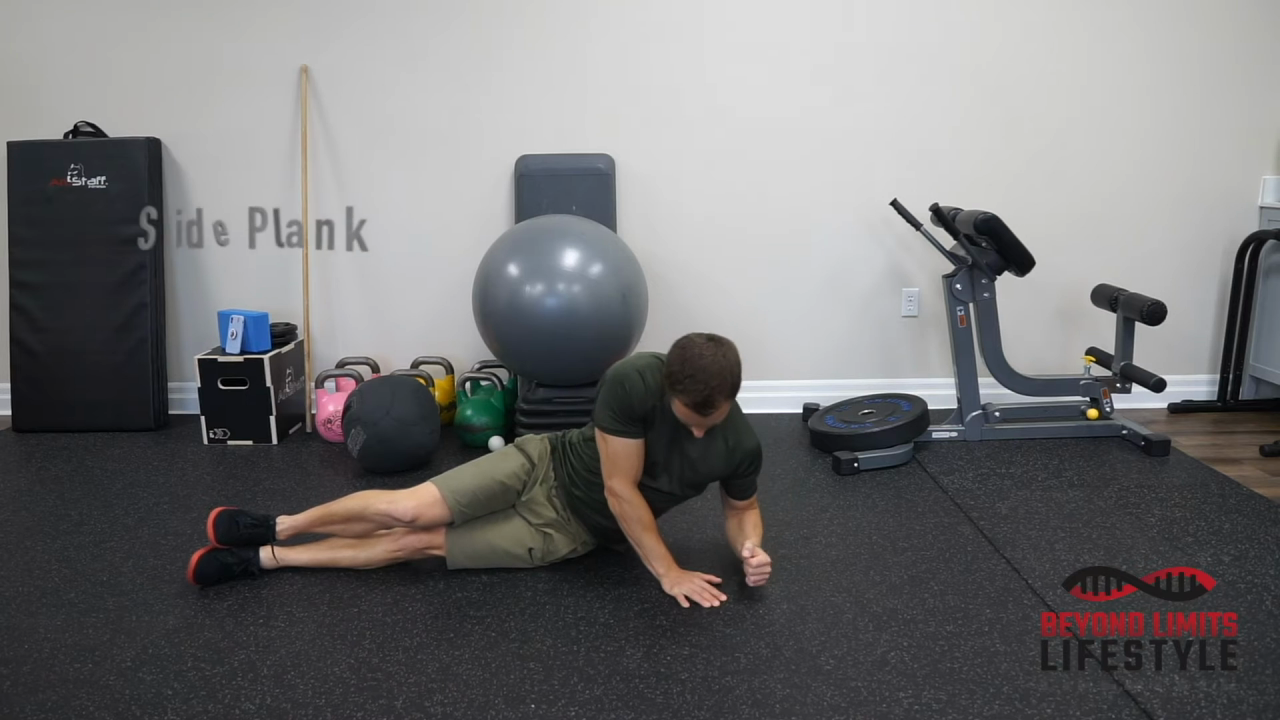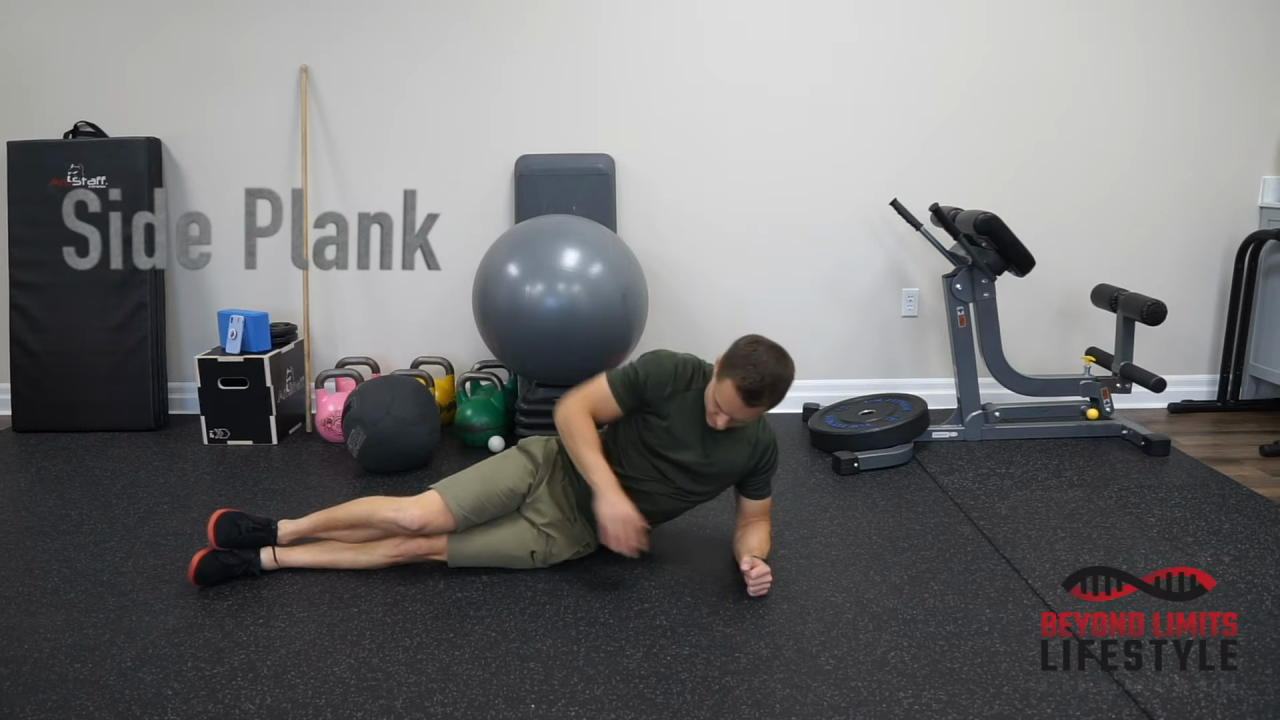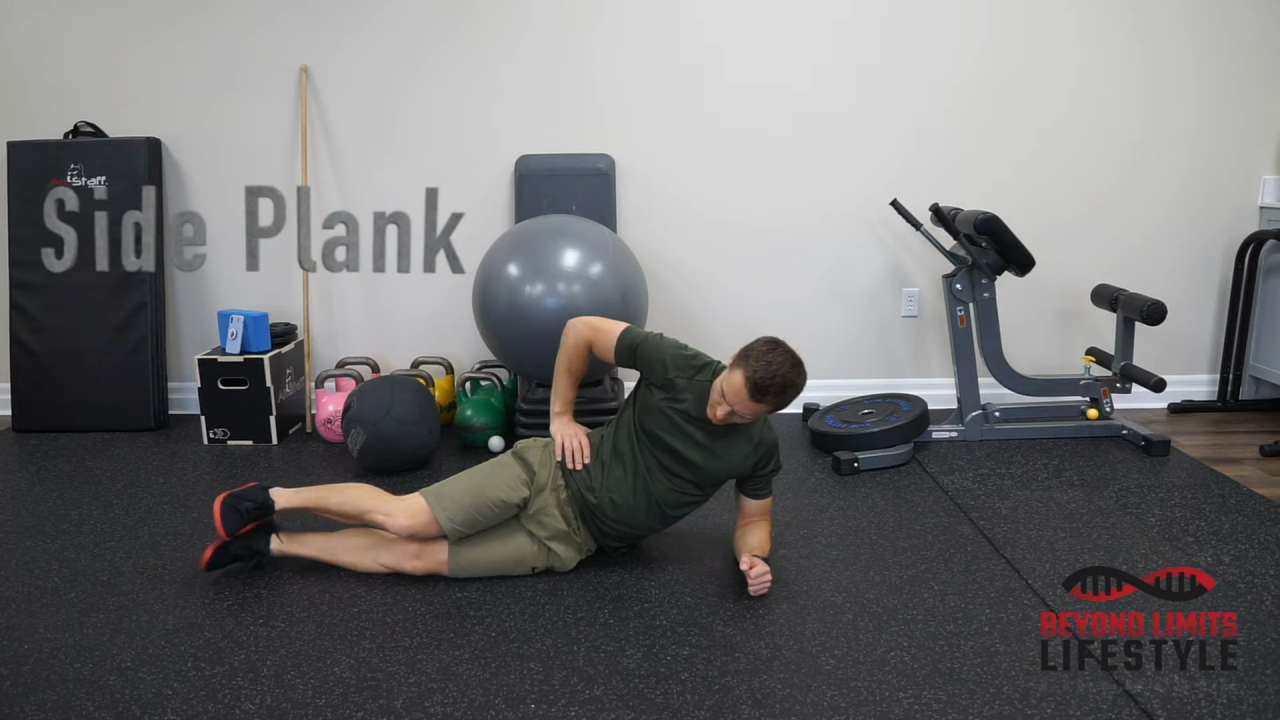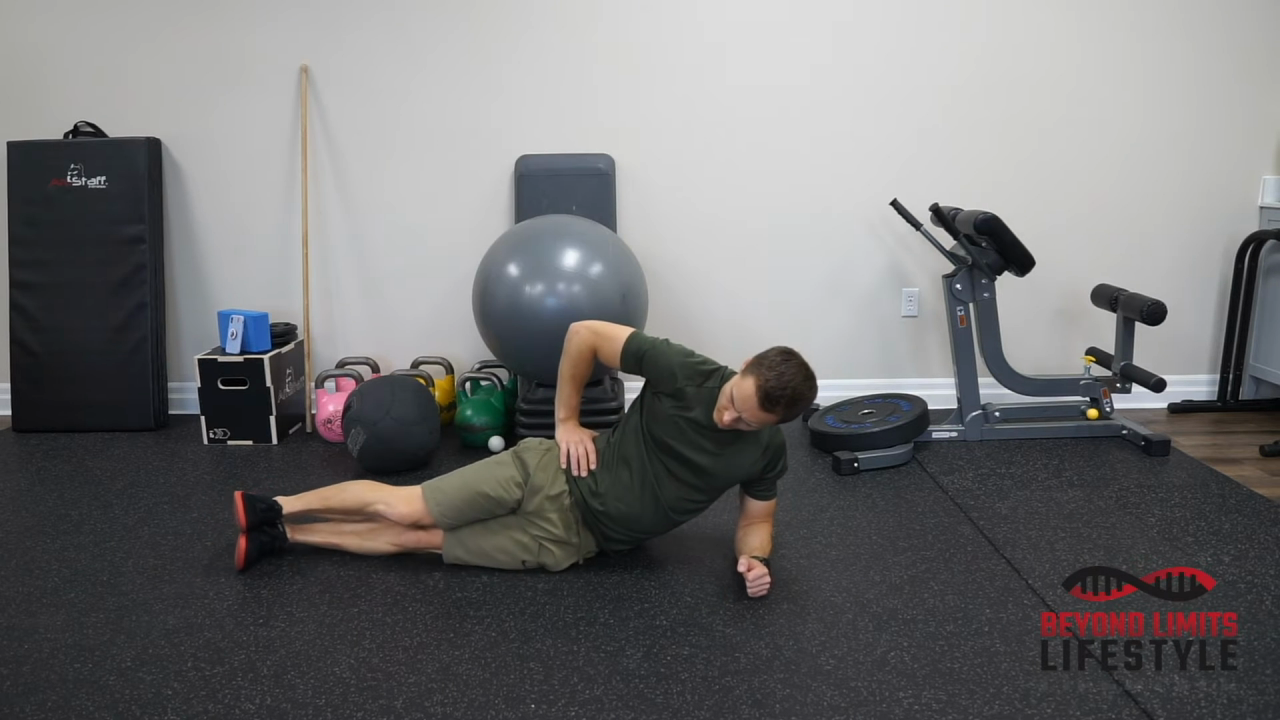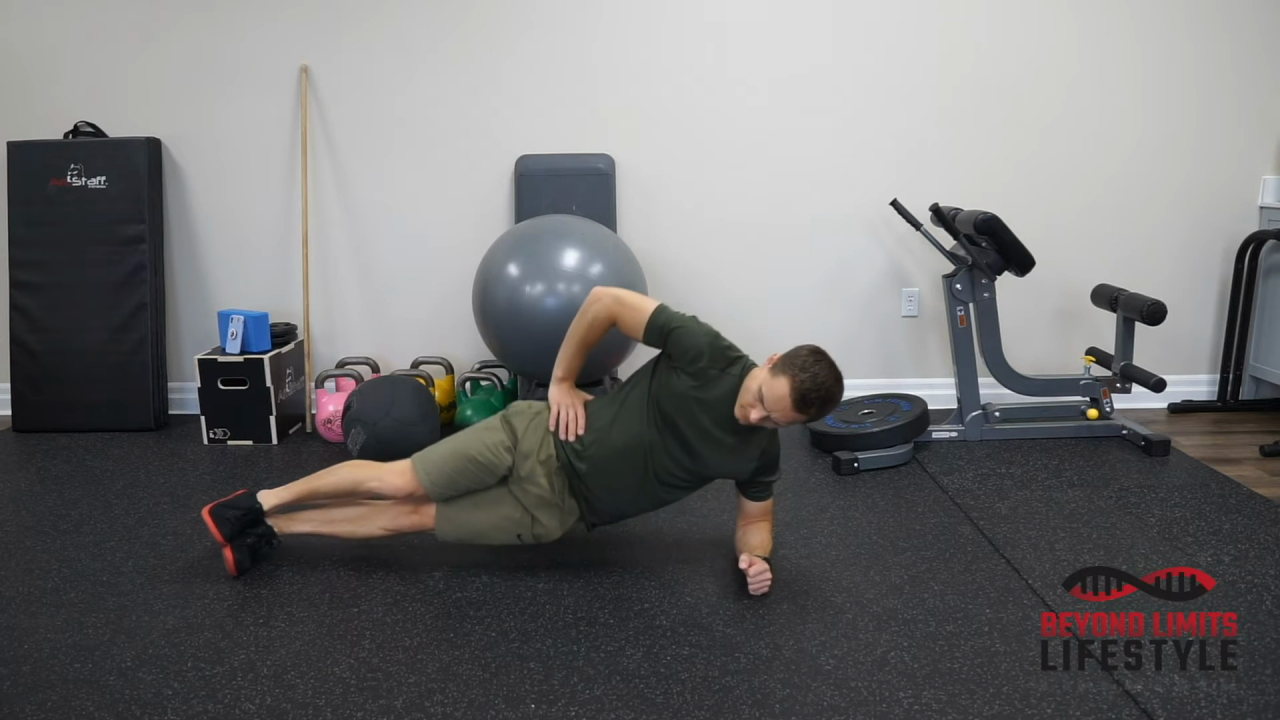
dt=1s
person 1, frame 1
left shoulder: (740, 445)
right shoulder: (632, 380)
left elbow: (741, 510)
right elbow: (621, 489)
left wrist: (750, 549)
right wrist: (668, 572)
left hip: (572, 529)
right hip: (543, 465)
left knee: (415, 543)
right knee: (408, 511)
left ankle: (264, 558)
right ankle: (278, 526)
person 1, frame 2
left shoulder: (757, 447)
right shoulder: (667, 372)
left elbow: (754, 519)
right elbow: (573, 409)
left wrist: (753, 558)
right wrist: (607, 490)
left hip: (571, 533)
right hip: (553, 471)
left knee: (420, 548)
right knee: (416, 517)
left ankle: (265, 559)
right ankle: (280, 530)
person 1, frame 3
left shoulder: (758, 447)
right shoulder: (677, 364)
left elbow: (753, 521)
right elbow: (580, 328)
left wrist: (753, 559)
right wrist: (561, 414)
left hip: (569, 540)
right hip: (549, 475)
left knee: (413, 559)
right knee: (404, 520)
left ankle: (270, 546)
right ankle: (278, 499)
person 1, frame 4
left shoulder: (765, 452)
right shoulder: (685, 371)
left elbow: (755, 521)
right elbow: (584, 333)
left wrist: (754, 561)
right wrist: (566, 420)
left hip: (568, 538)
right hip: (554, 477)
left knee: (417, 539)
right knee: (405, 509)
left ankle: (286, 536)
right ankle: (280, 507)
person 1, frame 5
left shoulder: (760, 452)
right shoulder: (707, 354)
left elbow: (755, 519)
right elbow: (604, 300)
left wrist: (754, 557)
right wrist: (562, 380)
left hip: (555, 504)
right hip: (542, 441)
left knee: (413, 518)
right knee: (396, 484)
left ankle: (271, 532)
right ankle: (262, 504)
